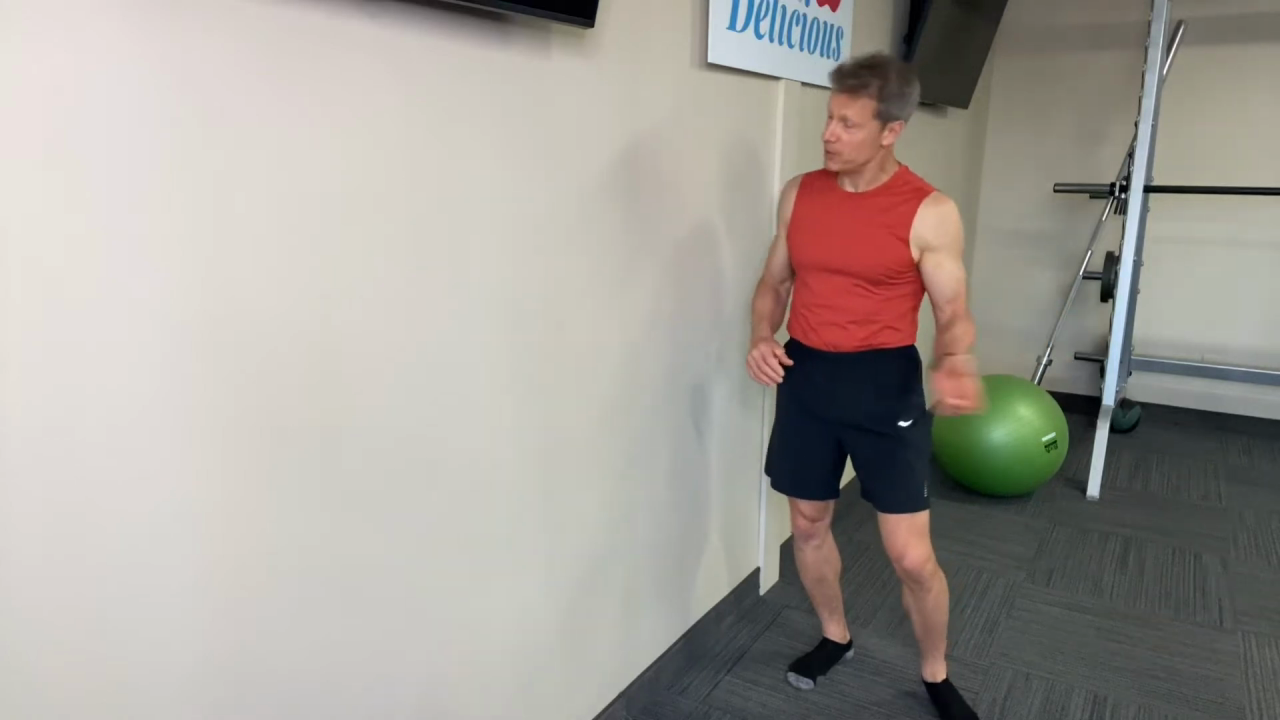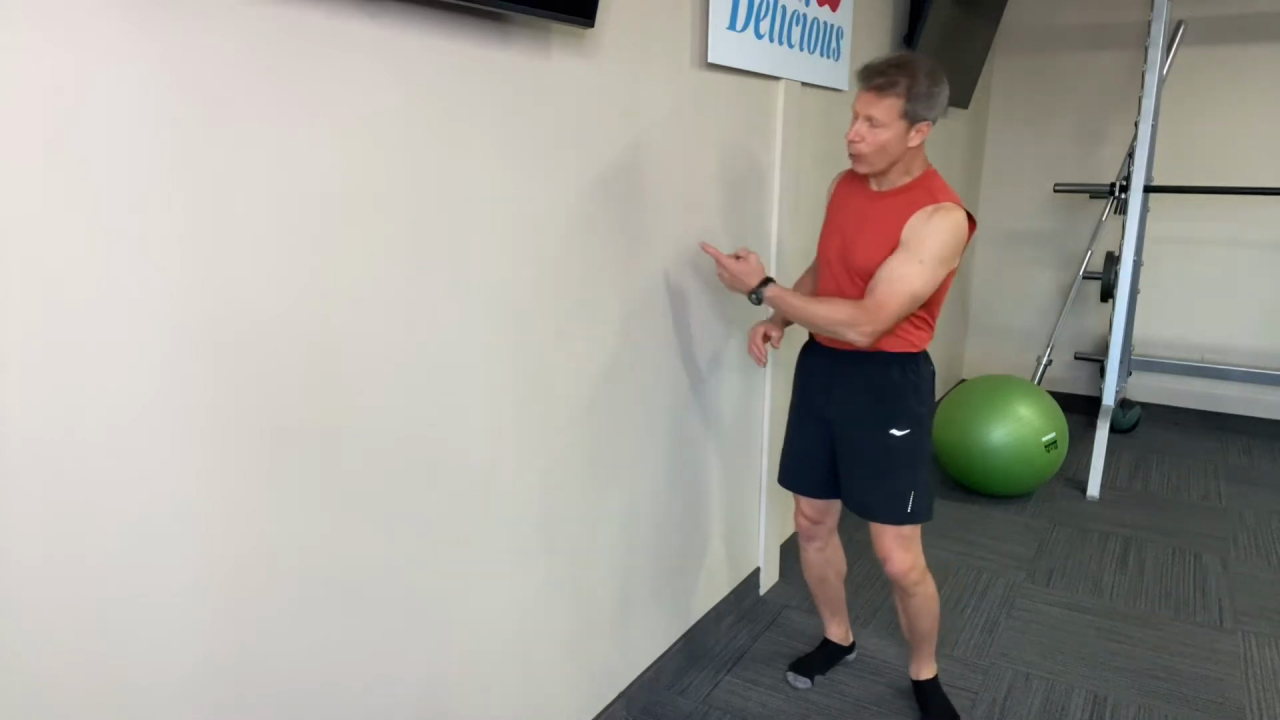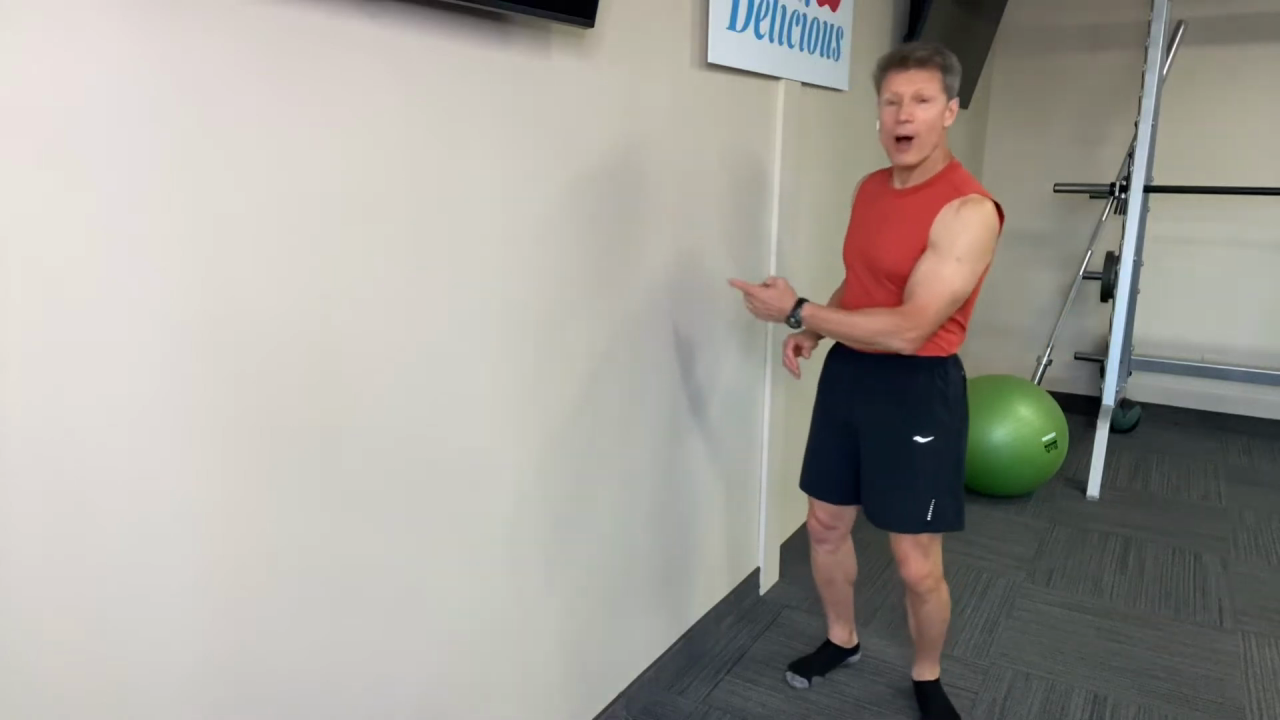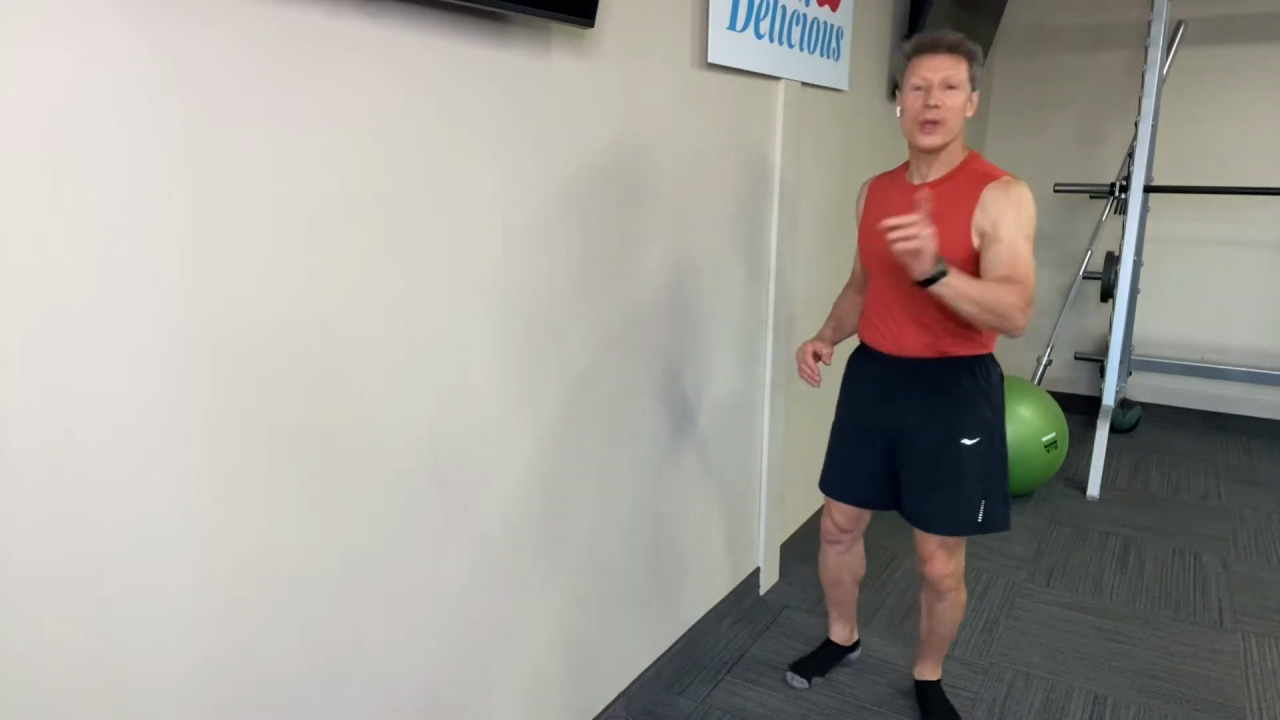
dt=0.3s
person 1, frame 1
left shoulder: (931, 211)
right shoulder: (798, 193)
left elbow: (953, 315)
right elbow: (775, 280)
left wrist: (952, 363)
right wrist: (763, 337)
left hip: (881, 383)
right hip: (805, 373)
left knee: (911, 557)
right knee: (807, 523)
right ankle: (835, 635)
person 1, frame 2
left shoulder: (940, 218)
right shoulder: (845, 185)
left elbow: (864, 322)
left wrist: (761, 288)
right wrist: (780, 319)
left hip: (887, 385)
right hip: (821, 369)
left knee: (900, 560)
right knee: (812, 522)
right ankle: (838, 637)
person 1, frame 3
left shoulder: (969, 211)
right shoulder: (870, 188)
left elbow: (906, 327)
left wrist: (796, 311)
right wrist: (813, 330)
left hip: (917, 390)
right hip: (847, 377)
left knee: (917, 565)
right knee: (825, 526)
right ankle: (842, 639)
person 1, frame 4
left shoulder: (1000, 196)
right shoulder: (875, 192)
left elbow: (1014, 314)
left wrist: (934, 267)
right wrist: (827, 336)
left hip: (954, 392)
right hip: (872, 379)
left knee: (940, 564)
right knee: (838, 526)
right ankle: (842, 636)
